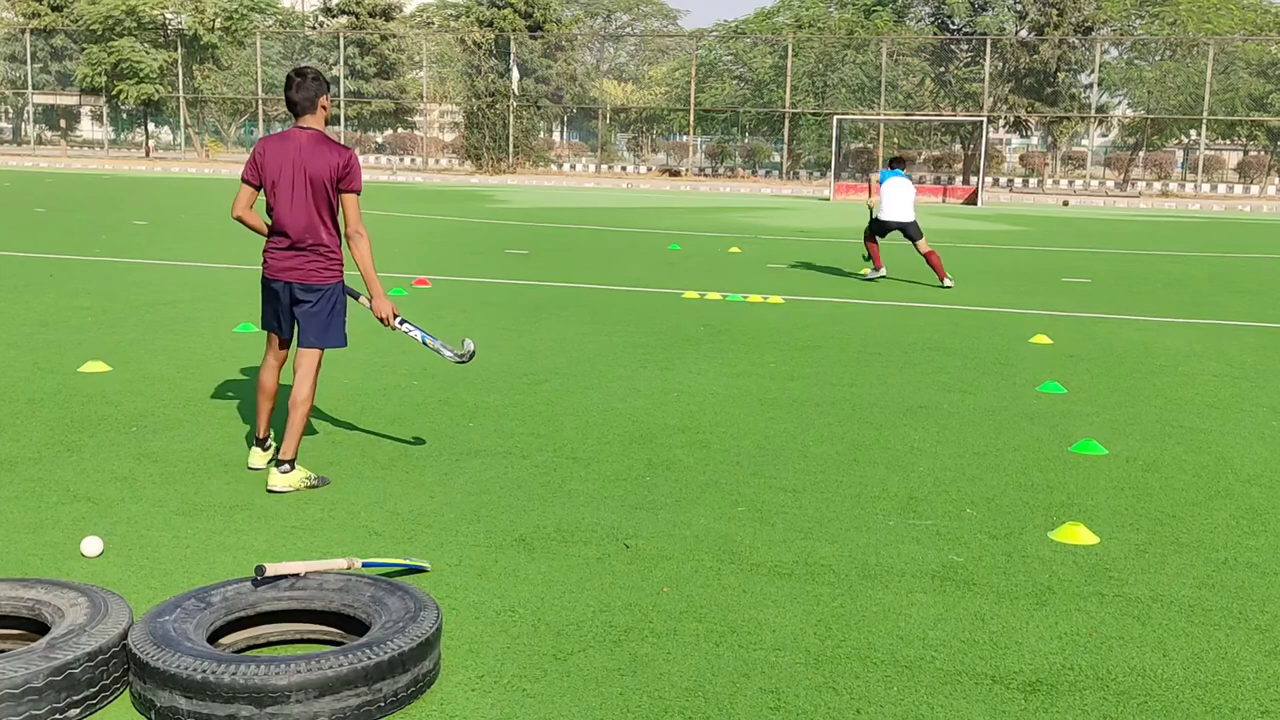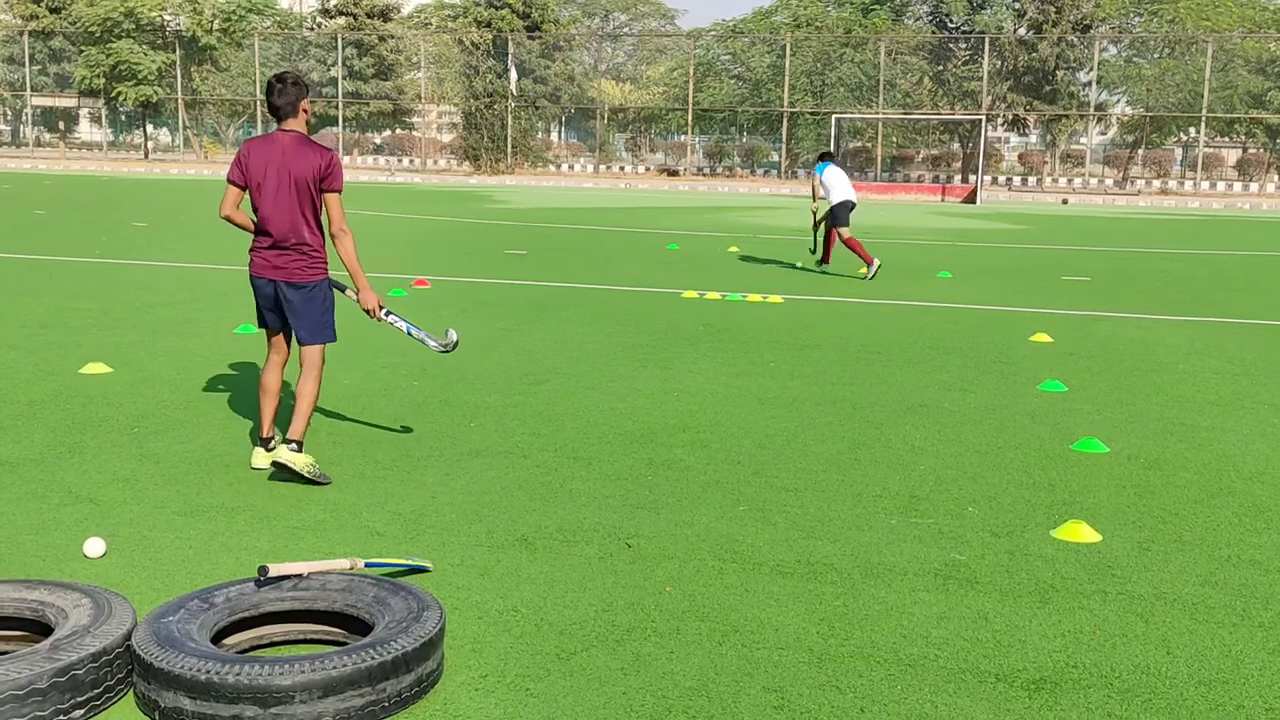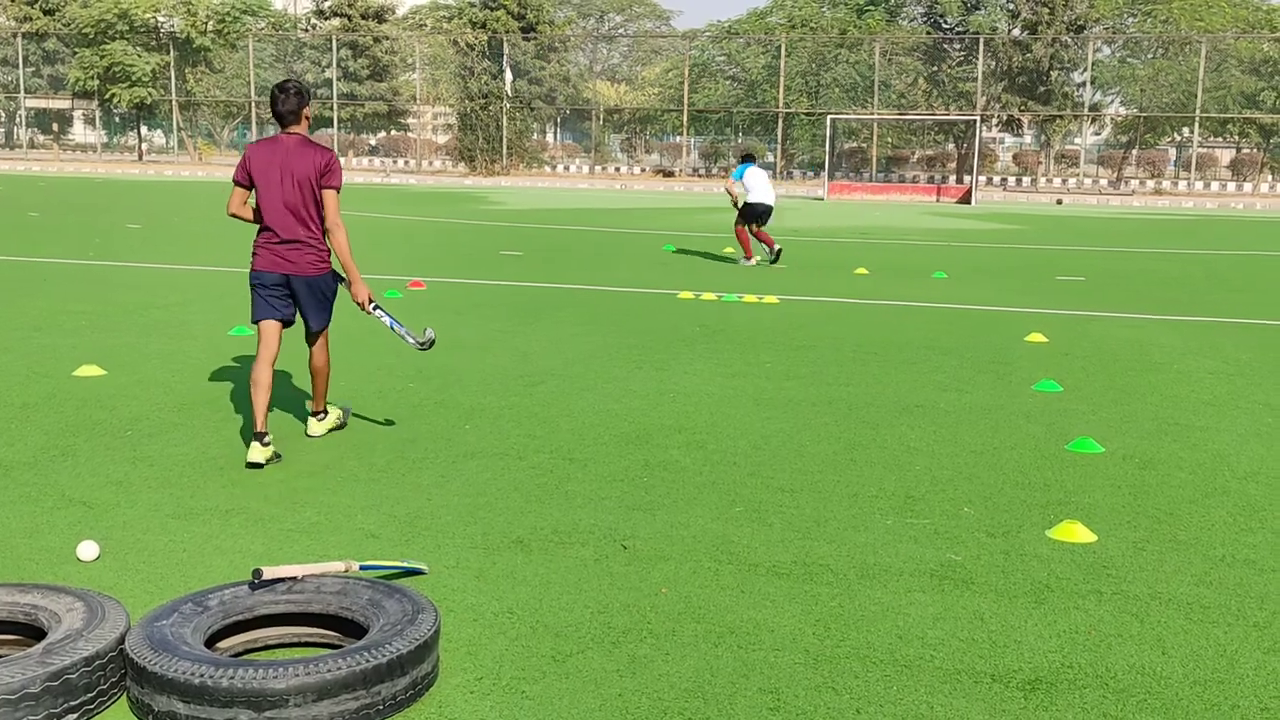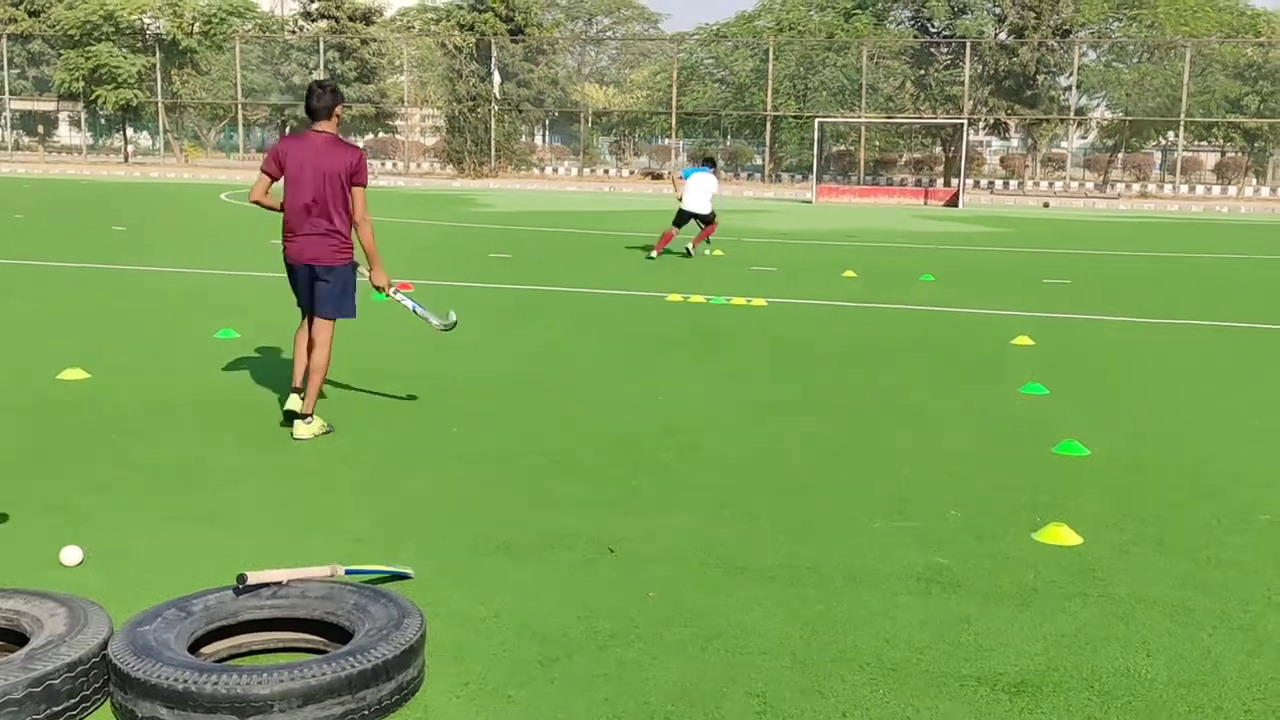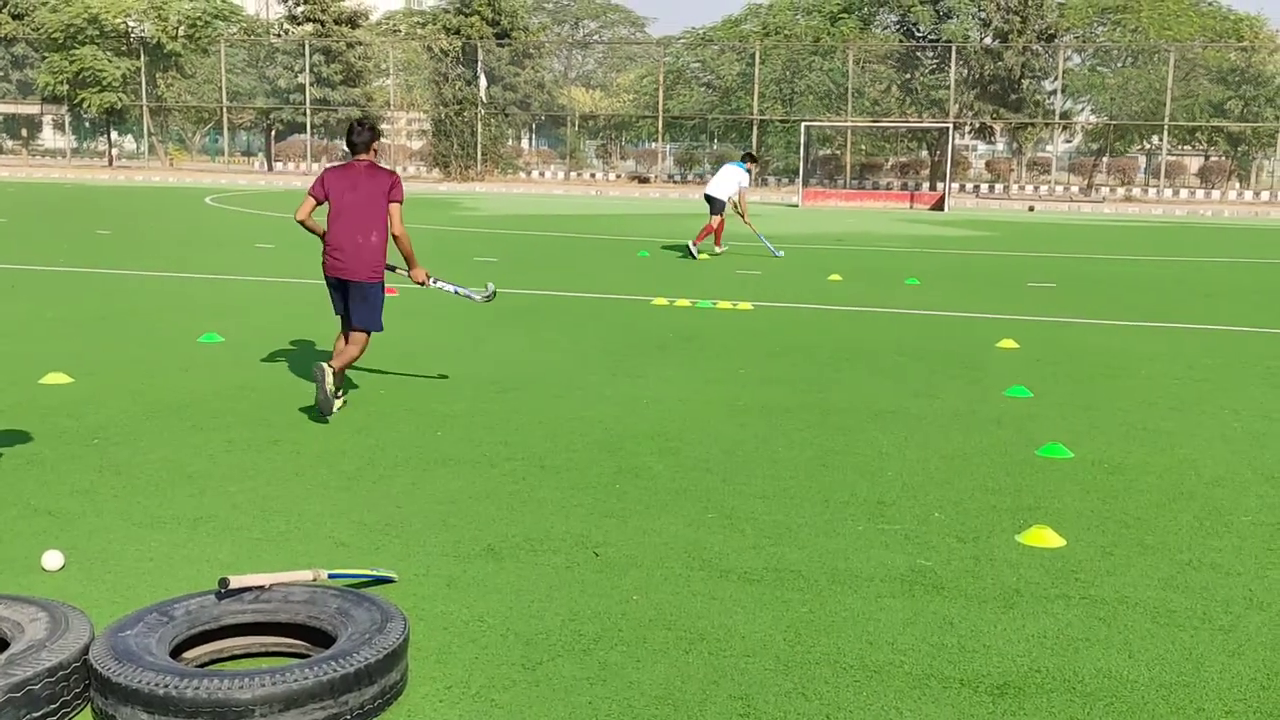
dt=0.4s
person 1, frame 1
left shoulder: (265, 148)
right shoulder: (341, 157)
left elbow: (240, 210)
right elbow: (354, 231)
right wrist: (377, 294)
left hip: (276, 271)
right hip: (321, 276)
left knee: (274, 357)
right knee: (306, 369)
left ankle: (260, 445)
right ankle: (285, 468)
person 1, frame 2
left shoulder: (249, 150)
right shoulder: (323, 158)
left elbow: (227, 210)
right elbow: (338, 229)
right wrist: (363, 287)
left hip: (263, 269)
right hip: (307, 273)
left knee: (276, 355)
right knee: (313, 363)
left ankle: (265, 444)
right ankle: (292, 446)
person 1, frame 3
left shoulder: (254, 152)
right shoulder: (324, 157)
left elbow: (235, 207)
right elbow: (333, 224)
right wrist: (355, 280)
left hip: (266, 265)
right hip: (312, 265)
left knee: (267, 349)
right knee: (317, 340)
left ankle: (260, 438)
right ankle: (319, 415)
person 1, frame 4
left shoulder: (284, 147)
right shoulder: (352, 155)
left elbow: (257, 196)
right elbow: (360, 218)
right wrist: (375, 267)
left hip: (295, 253)
right hip: (335, 256)
left knee: (307, 322)
right knee: (322, 333)
left ankle: (295, 394)
right ankle: (306, 418)
person 1, frame 5
left shoulder: (330, 175)
right shoulder: (389, 179)
left elbow: (301, 215)
right elbow: (397, 230)
right wrist: (414, 266)
left hip: (333, 267)
right hip: (367, 270)
left knee: (349, 329)
right knee: (357, 343)
left ankle: (333, 393)
right ankle: (328, 370)
